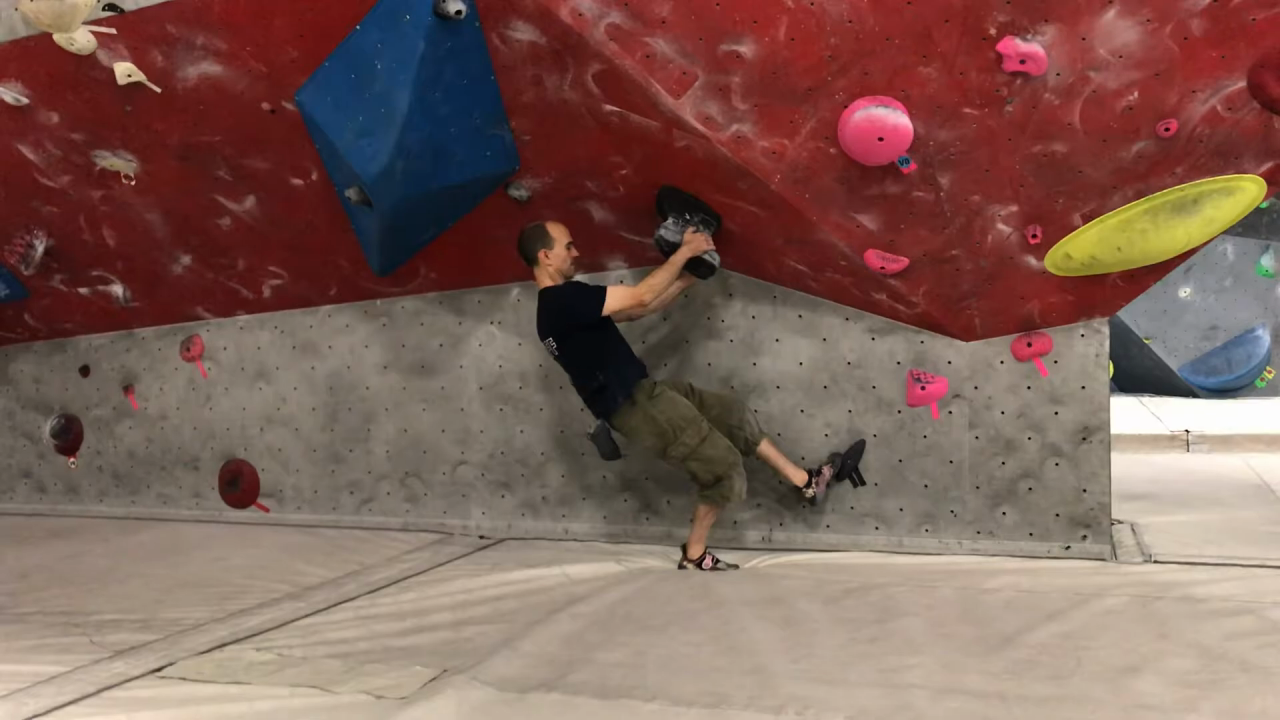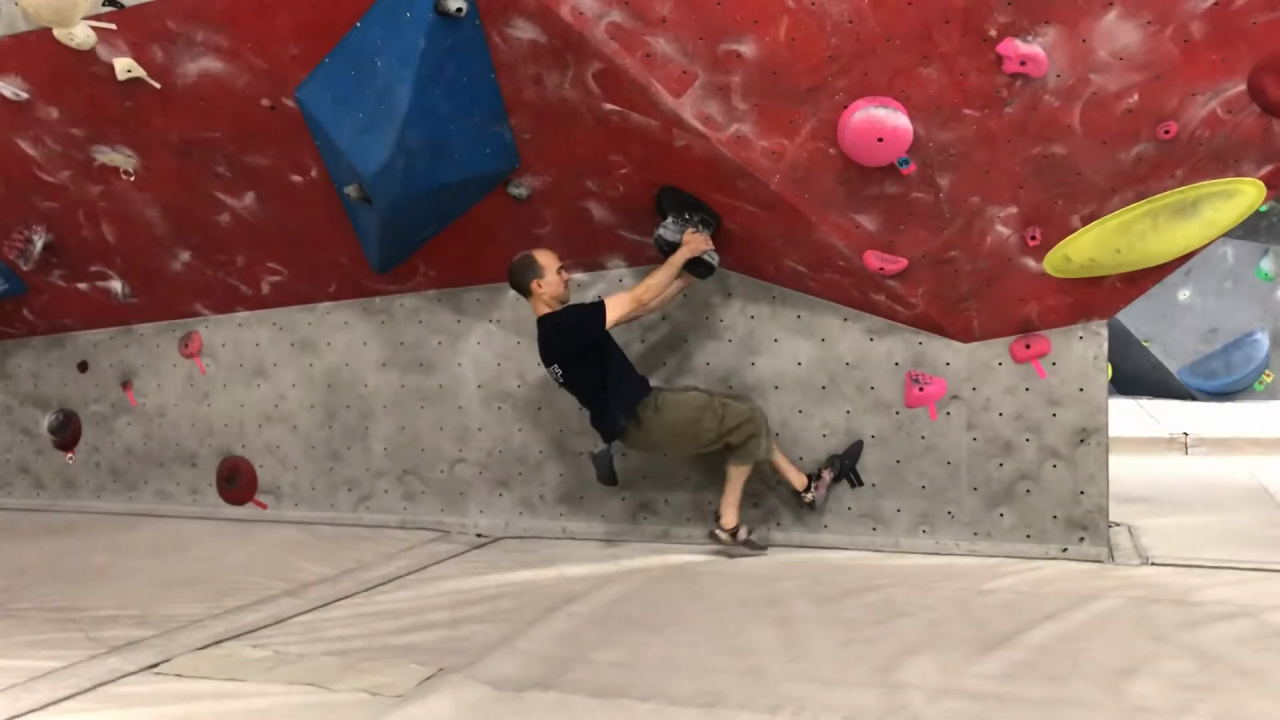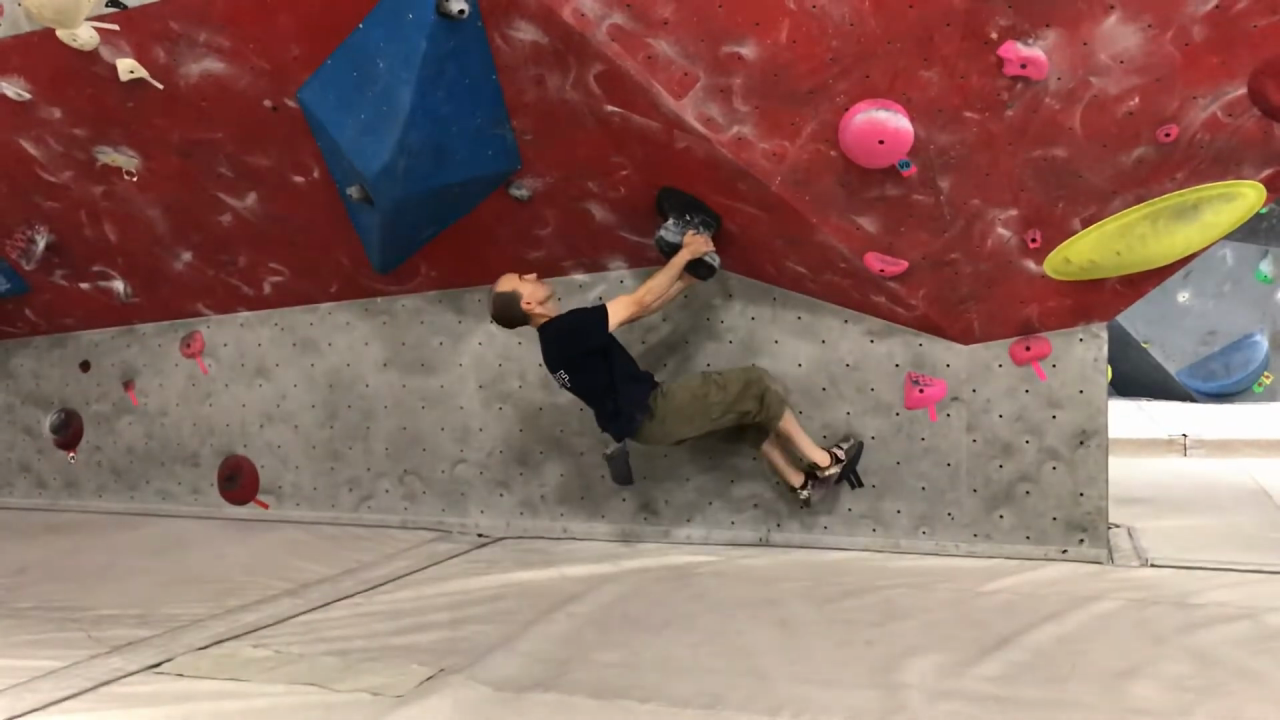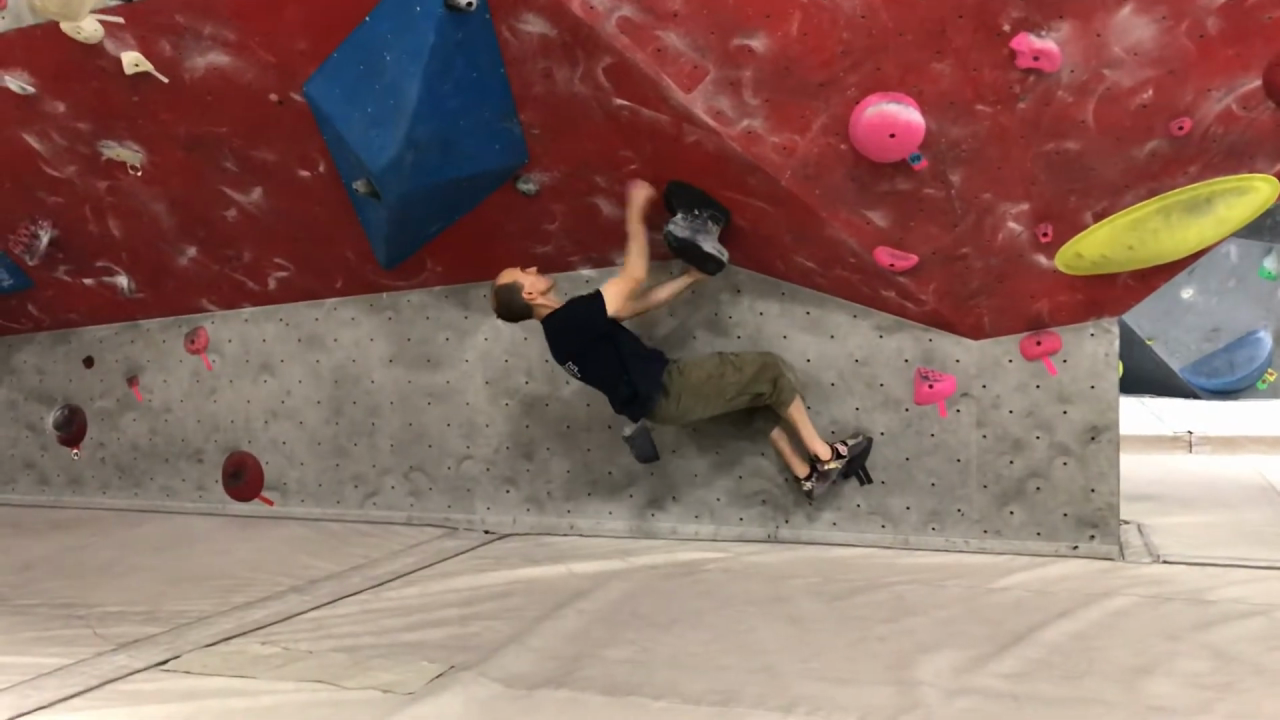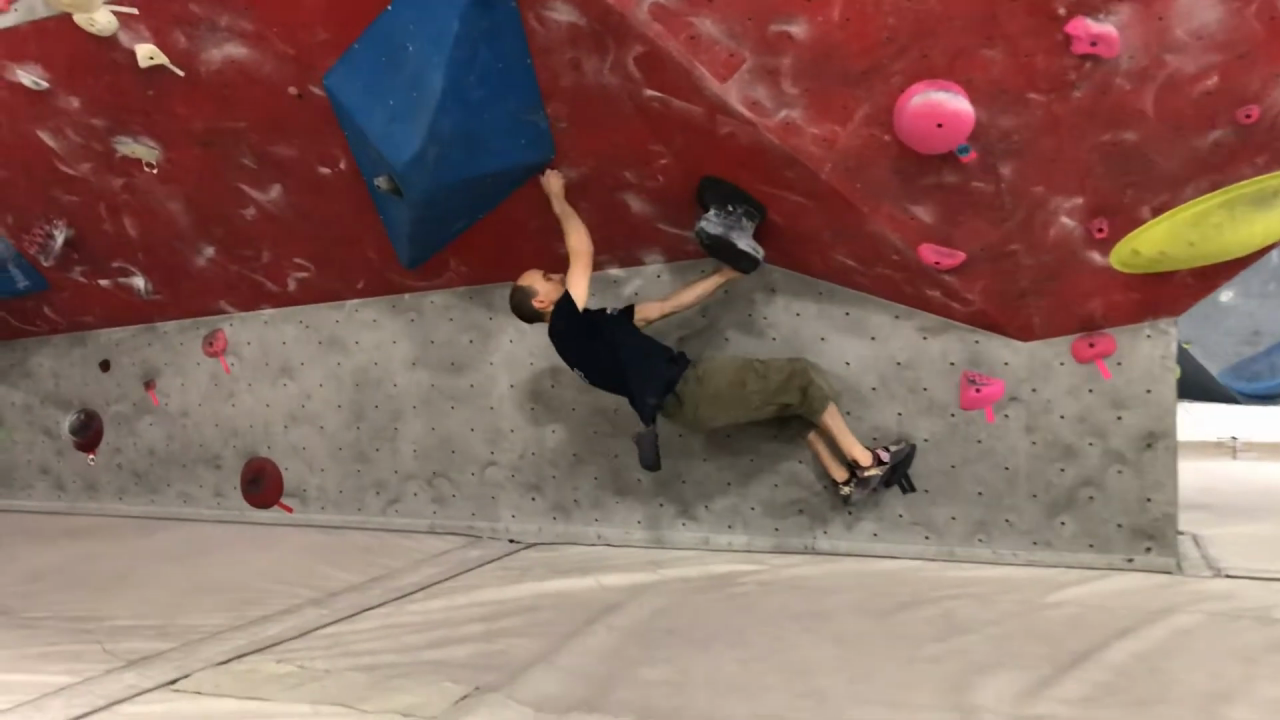
dt=0.5s
person 1, frame 1
left shoulder: (561, 305)
right shoulder: (563, 299)
left elbow: (634, 311)
right elbow: (640, 298)
left wrist: (688, 277)
right wrist: (685, 251)
left hip: (641, 392)
right hip: (634, 404)
left knee: (735, 415)
right knee: (723, 466)
left ankle: (806, 482)
right ankle: (694, 554)
person 1, frame 2
left shoulder: (558, 329)
right shoulder: (563, 327)
left elbow: (632, 308)
right elbow: (636, 300)
left wrist: (687, 277)
right wrist: (684, 251)
left hip: (641, 411)
right hip: (639, 420)
left knee: (742, 414)
right knee: (749, 421)
left ankle: (803, 485)
right ankle: (728, 521)
person 1, frame 3
left shoulder: (562, 334)
right shoulder: (566, 331)
left elbow: (635, 309)
right elbow: (639, 303)
left wrist: (687, 277)
right wrist: (685, 254)
left hip: (645, 414)
right hip: (650, 414)
left knee: (750, 407)
right knee: (756, 386)
left ankle: (801, 483)
right ankle: (820, 461)
person 1, frame 4
left shoulder: (567, 325)
right shoulder: (571, 319)
left elbow: (635, 304)
right elbow: (635, 280)
left wrist: (691, 277)
right wrist: (635, 212)
left hip: (658, 398)
right hip: (668, 392)
left knee: (760, 390)
right knee: (771, 370)
left ankle: (806, 474)
right ankle: (822, 454)
person 1, frame 5
left shoulder: (588, 324)
right shoulder: (568, 326)
left elbow: (663, 307)
right elbow: (583, 252)
left wrist: (723, 276)
right wrist: (557, 198)
left hip: (685, 391)
right hip: (688, 395)
left knee: (793, 392)
right knee: (801, 377)
left ankle: (845, 478)
right ankle: (863, 459)
